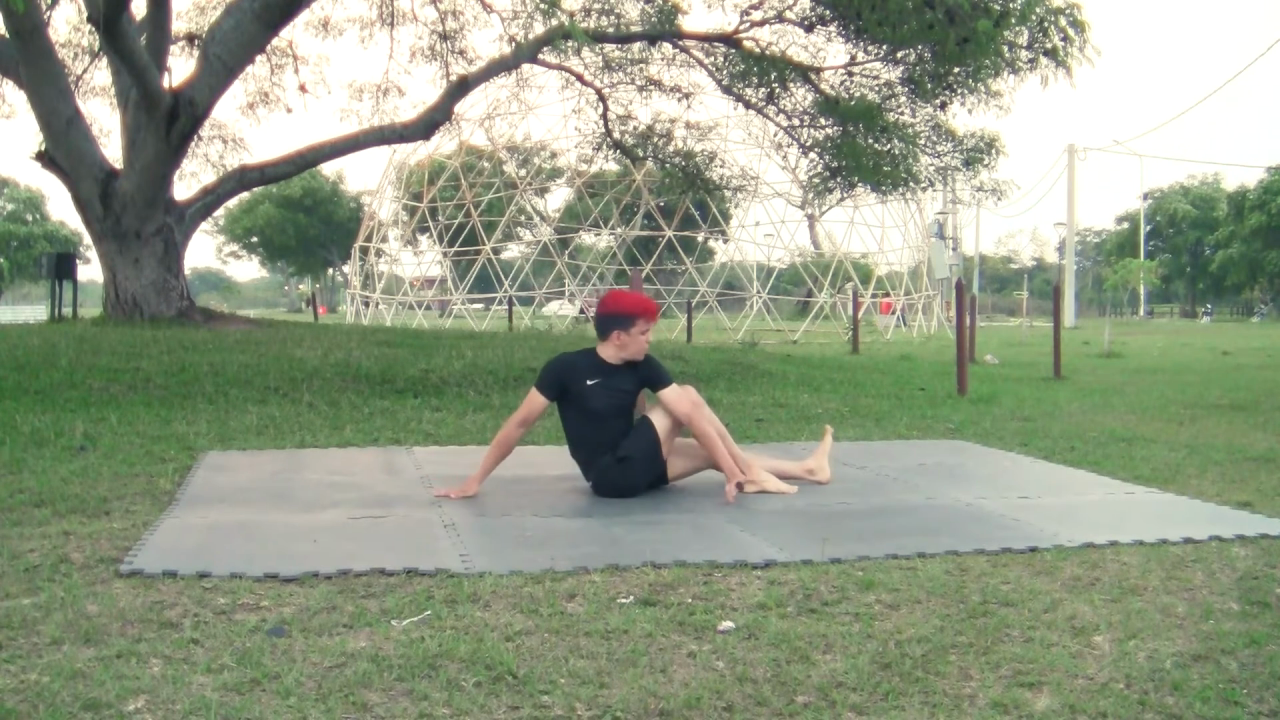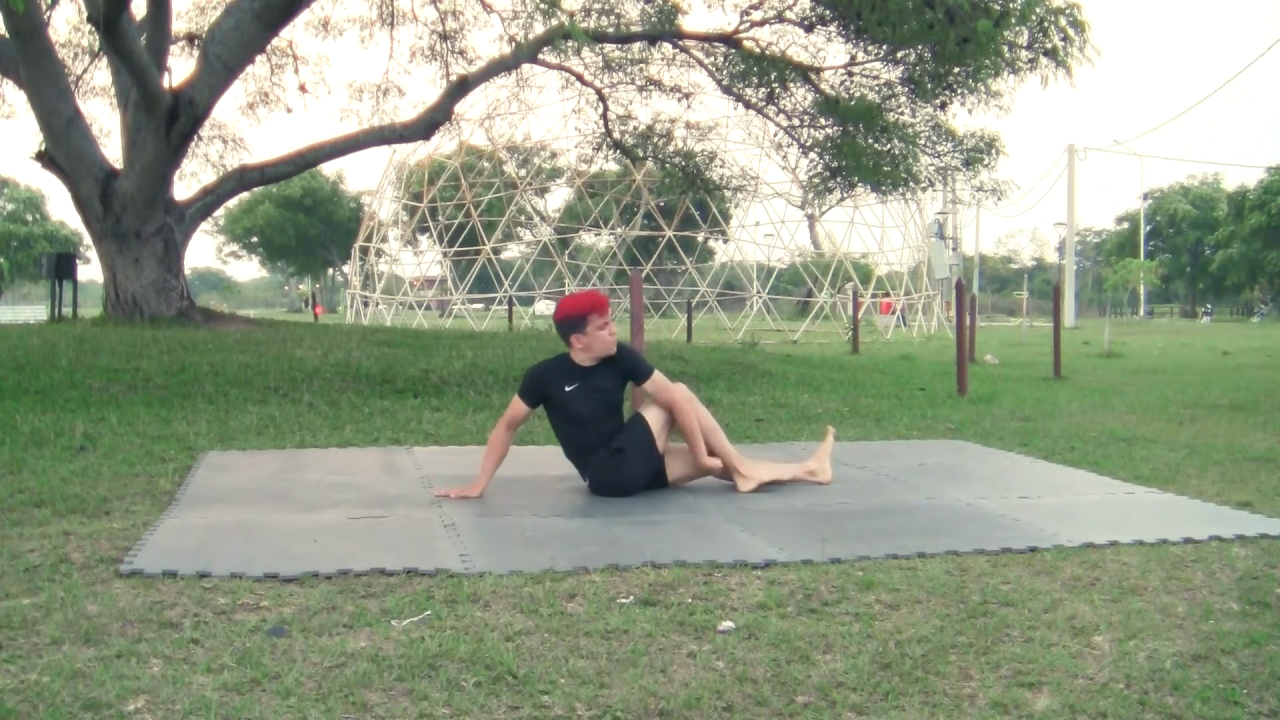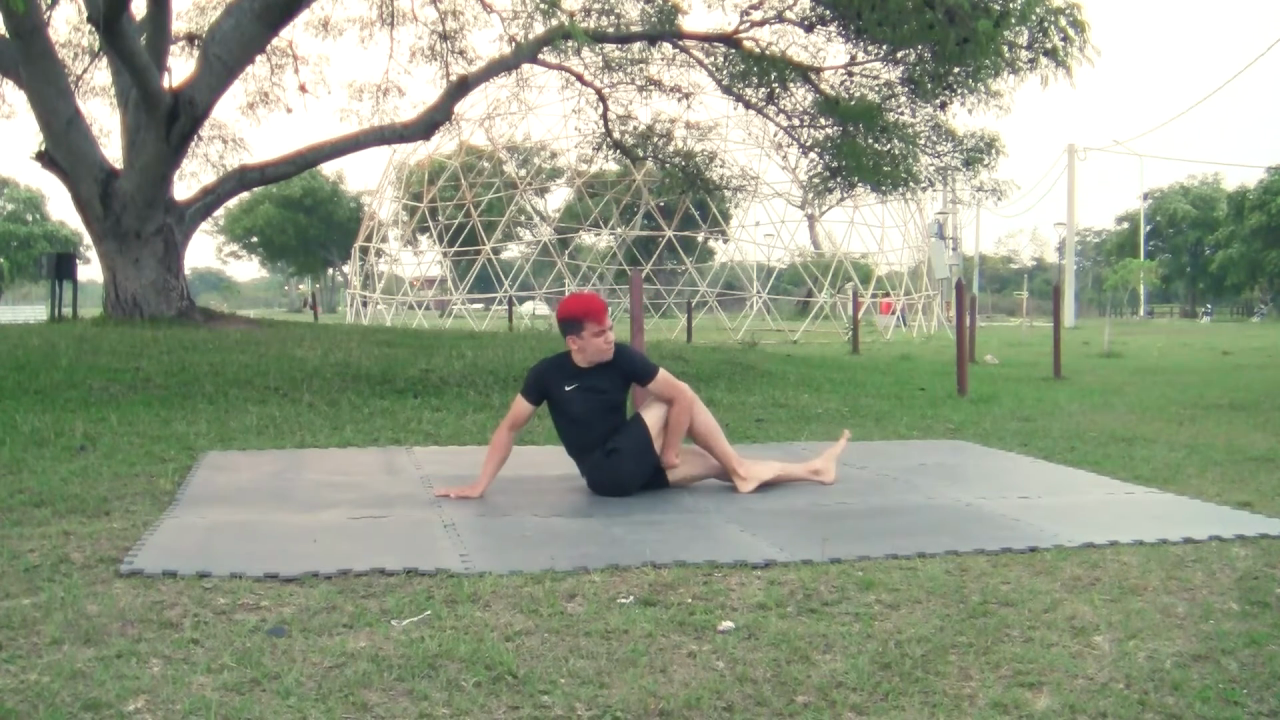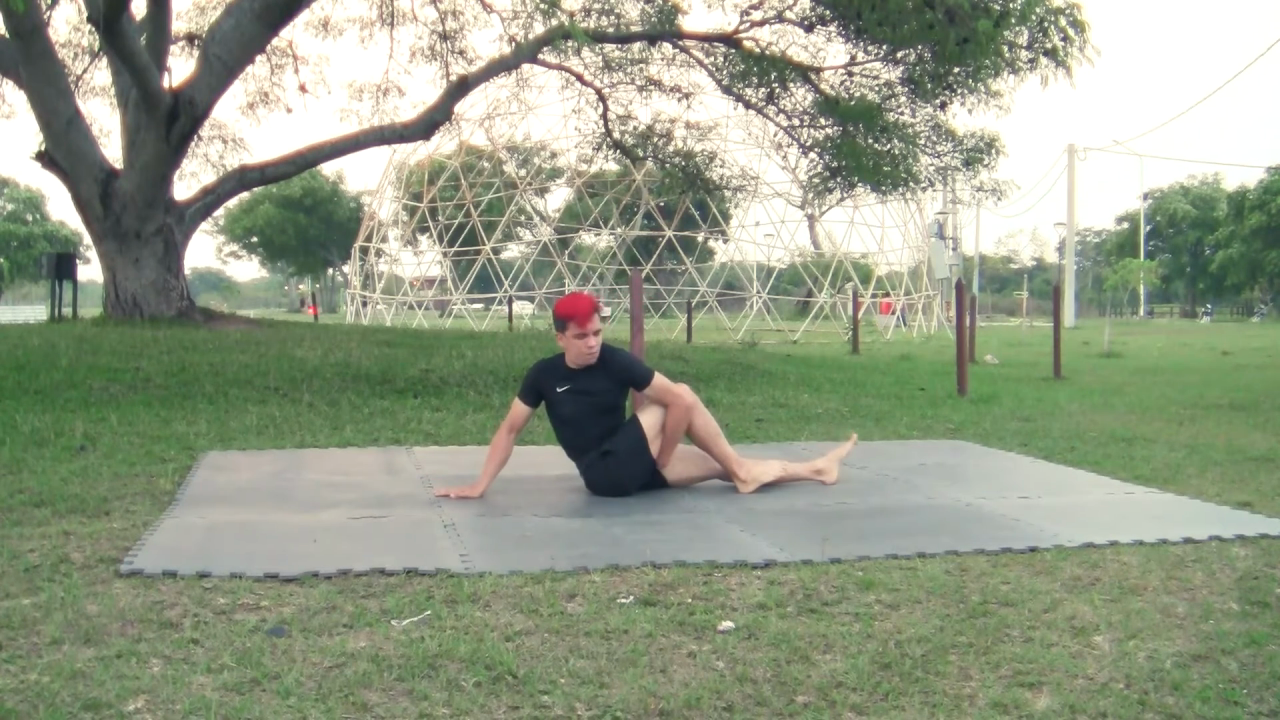
dt=0.4s
person 1, frame 1
left shoulder: (644, 366)
right shoulder: (565, 368)
left elbow: (692, 418)
right elbow: (520, 423)
left wrist: (730, 468)
right wrist: (476, 480)
left hip: (631, 466)
right hip: (610, 477)
right knee: (688, 395)
left ankle: (805, 469)
right ankle: (750, 470)
person 1, frame 2
left shoulder: (621, 357)
right shoulder: (545, 376)
left elbow: (677, 405)
right elbow: (506, 427)
left wrist: (704, 454)
right wrist: (479, 485)
left hip: (630, 466)
right hip: (606, 476)
left knee: (713, 462)
right knee: (679, 392)
left ankle: (806, 470)
right ankle: (741, 468)
person 1, frame 3
left shoulder: (623, 357)
right shoulder: (547, 373)
left elbow: (681, 395)
right elbow: (509, 427)
left wrist: (670, 451)
right wrist: (480, 485)
left hip: (631, 465)
right hip: (606, 474)
left knee: (714, 463)
left ankle: (811, 471)
right ankle: (740, 468)
person 1, frame 4
left shoulder: (615, 360)
right shoulder: (543, 375)
left elbow: (680, 403)
right elbow: (509, 429)
left wrist: (661, 458)
right wrist: (479, 485)
left hip: (629, 467)
right hip: (603, 474)
left ankle: (815, 469)
right ankle: (741, 470)
